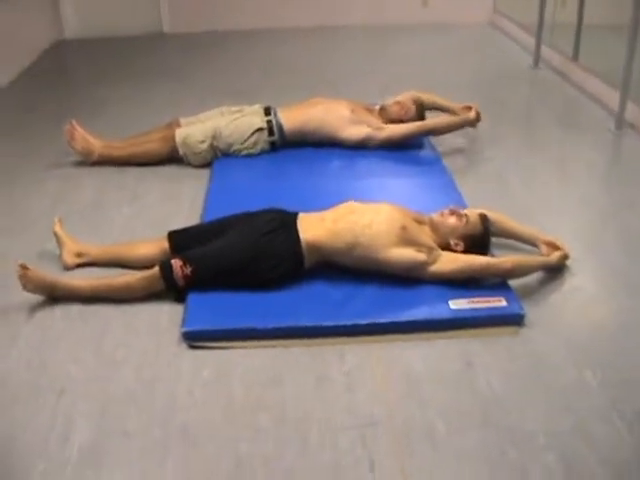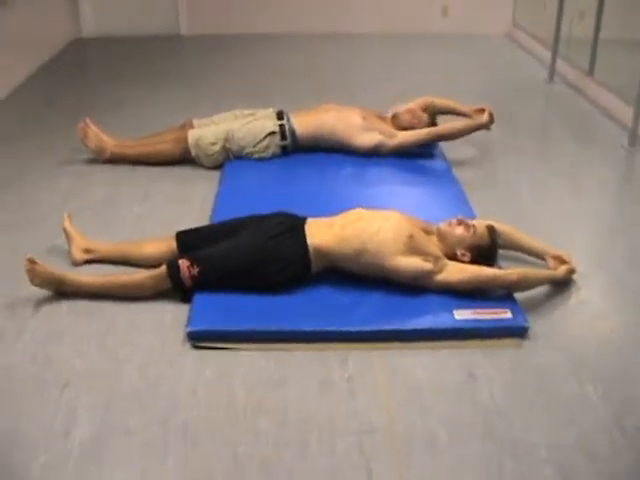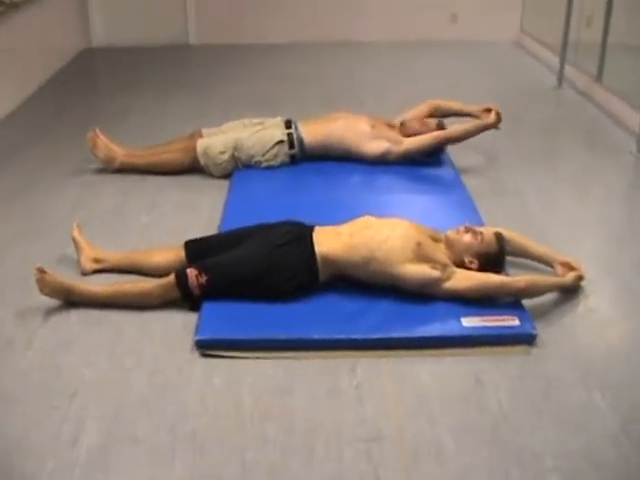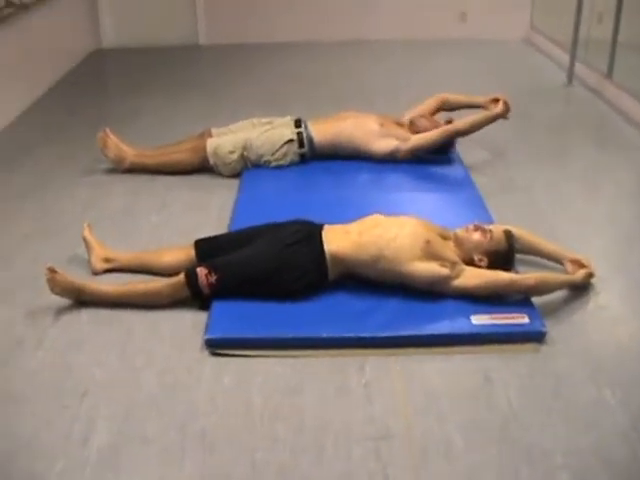
dt=0.1s
person 1, frame 1
left shoulder: (428, 258)
right shoulder: (420, 220)
left elbow: (494, 265)
right elbow: (487, 213)
left wrist: (547, 260)
right wrist: (540, 239)
left hip: (285, 254)
right hip: (286, 221)
left knee: (167, 274)
right knee: (169, 245)
left ankle: (64, 287)
right ankle: (82, 252)
person 1, frame 2
left shoulder: (435, 268)
right shoulder: (427, 230)
left elbow: (501, 277)
right elbow: (496, 225)
left wrist: (552, 275)
right wrist: (550, 255)
left hip: (292, 259)
right hip: (293, 225)
left knee: (173, 274)
right knee: (178, 244)
left ankle: (70, 283)
right ankle: (89, 249)
person 1, frame 3
left shoulder: (442, 275)
right shoulder: (435, 238)
left elbow: (508, 284)
right elbow: (506, 232)
left wrist: (561, 282)
right wrist: (557, 261)
left hip: (300, 267)
right hip: (302, 234)
left knee: (181, 282)
right knee: (187, 254)
left ankle: (79, 291)
right ankle: (99, 258)
person 1, frame 4
left shoulder: (451, 273)
right shoulder: (446, 235)
left elbow: (516, 281)
right elbow: (512, 230)
left wrist: (570, 279)
right wrist: (566, 258)
left hip: (309, 266)
right hip: (310, 233)
left knee: (190, 283)
right knee: (195, 252)
left ankle: (90, 292)
right ankle: (109, 258)
person 2, frame 1
left shoulder: (375, 132)
right shoulder: (370, 109)
left elbow: (419, 128)
right elbow: (418, 94)
left wrist: (463, 120)
right wrist: (458, 108)
left hip: (265, 133)
right hip: (263, 113)
left knee: (178, 144)
right knee: (176, 127)
left ankle: (100, 152)
right ankle: (104, 145)
person 2, frame 2
left shoulder: (385, 140)
right shoulder: (384, 117)
left elbow: (434, 132)
right elbow: (427, 101)
left wrist: (476, 123)
right wrist: (471, 110)
left hip: (277, 136)
right hip: (276, 118)
left knee: (190, 145)
right knee: (190, 127)
left ankle: (112, 151)
right ankle: (116, 145)
person 2, frame 3
left shoulder: (393, 148)
right shoulder: (391, 124)
left elbow: (441, 137)
right elbow: (434, 104)
left wrist: (484, 124)
right wrist: (478, 110)
left hip: (285, 145)
right hip: (284, 126)
left knee: (200, 154)
right knee: (199, 137)
left ankle: (121, 160)
right ankle: (125, 153)
person 2, frame 4
left shoulder: (403, 147)
right shoulder: (402, 124)
left elbow: (450, 130)
right elbow: (440, 100)
left wrist: (491, 115)
right wrist: (483, 101)
left hip: (295, 145)
right hip: (294, 126)
left knee: (209, 154)
right knee: (209, 136)
left ankle: (131, 160)
right ankle: (134, 154)
